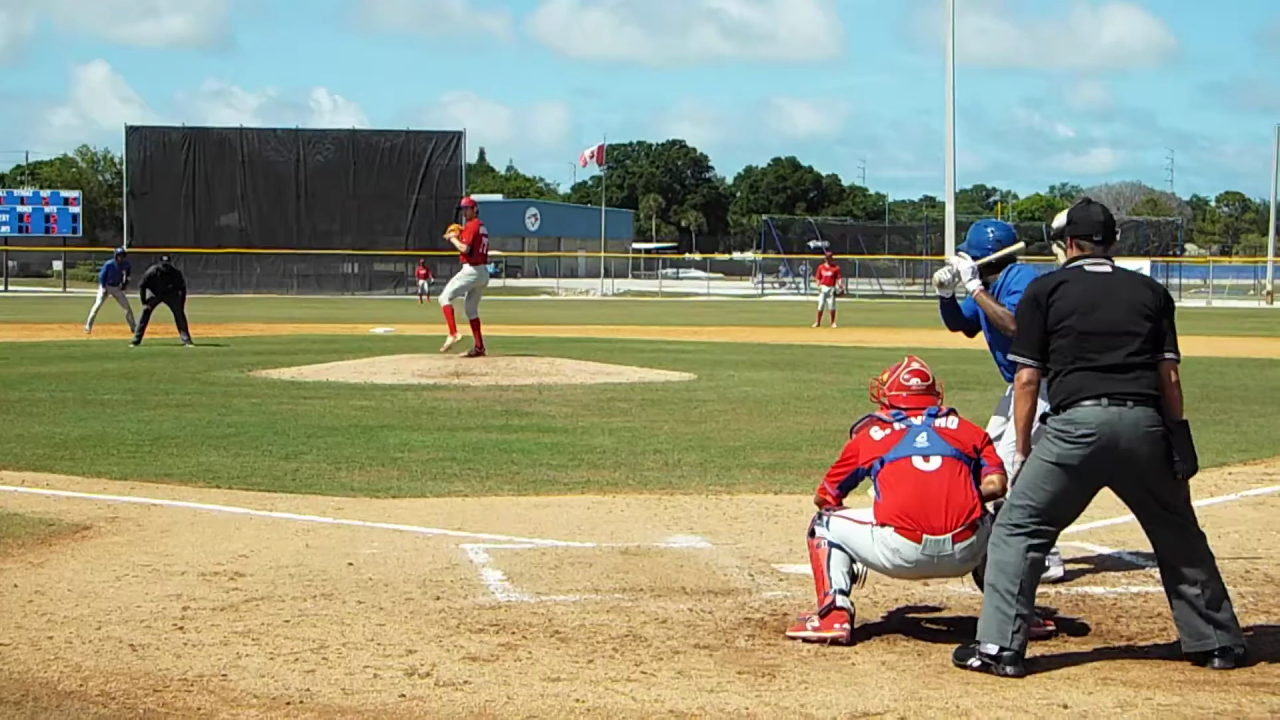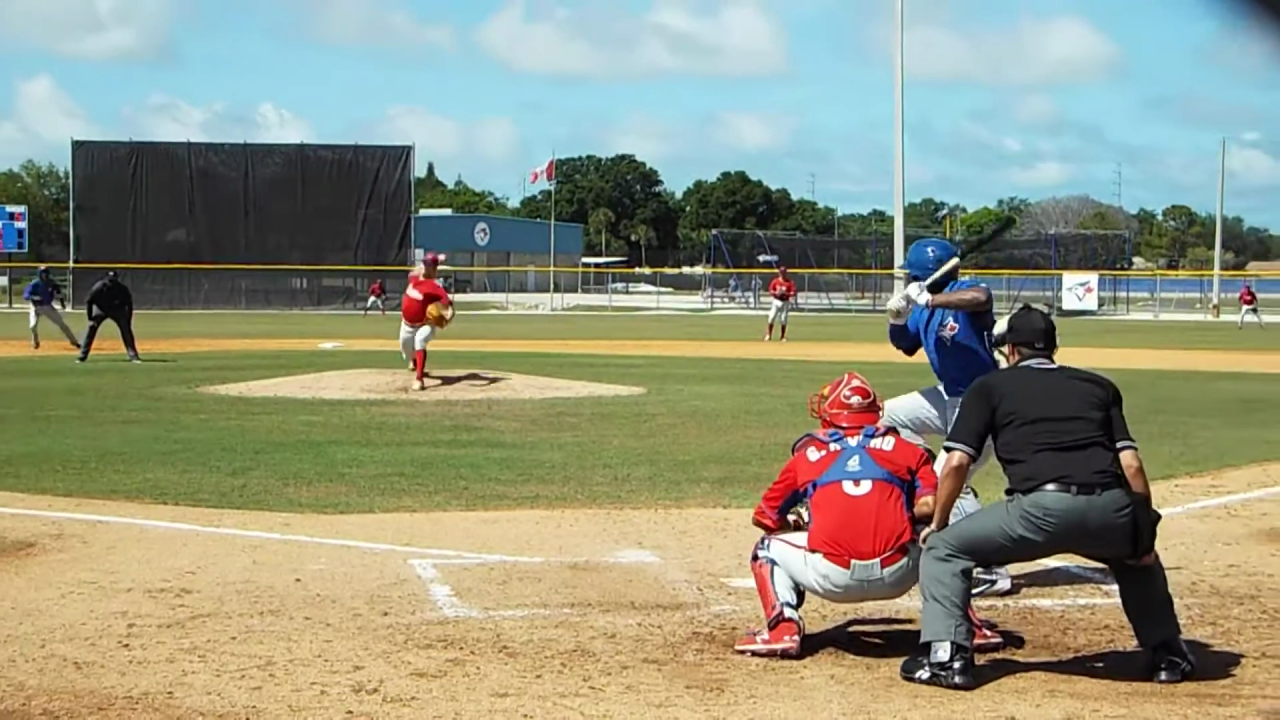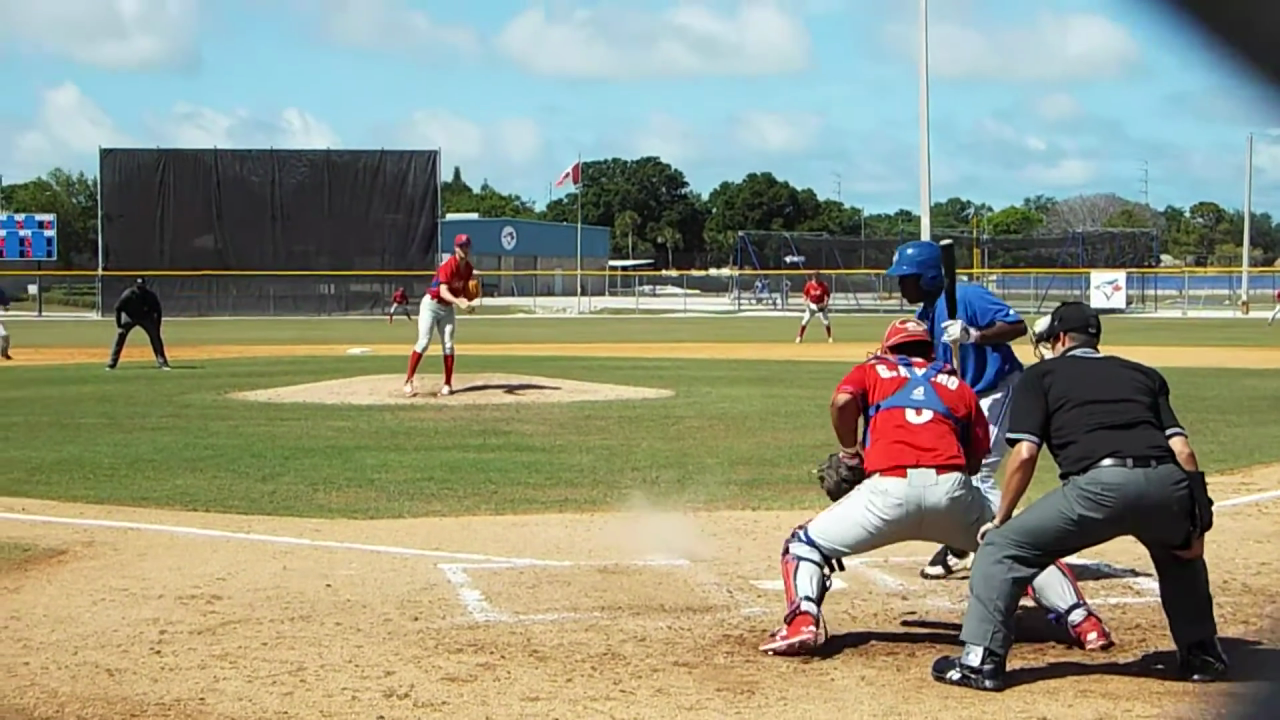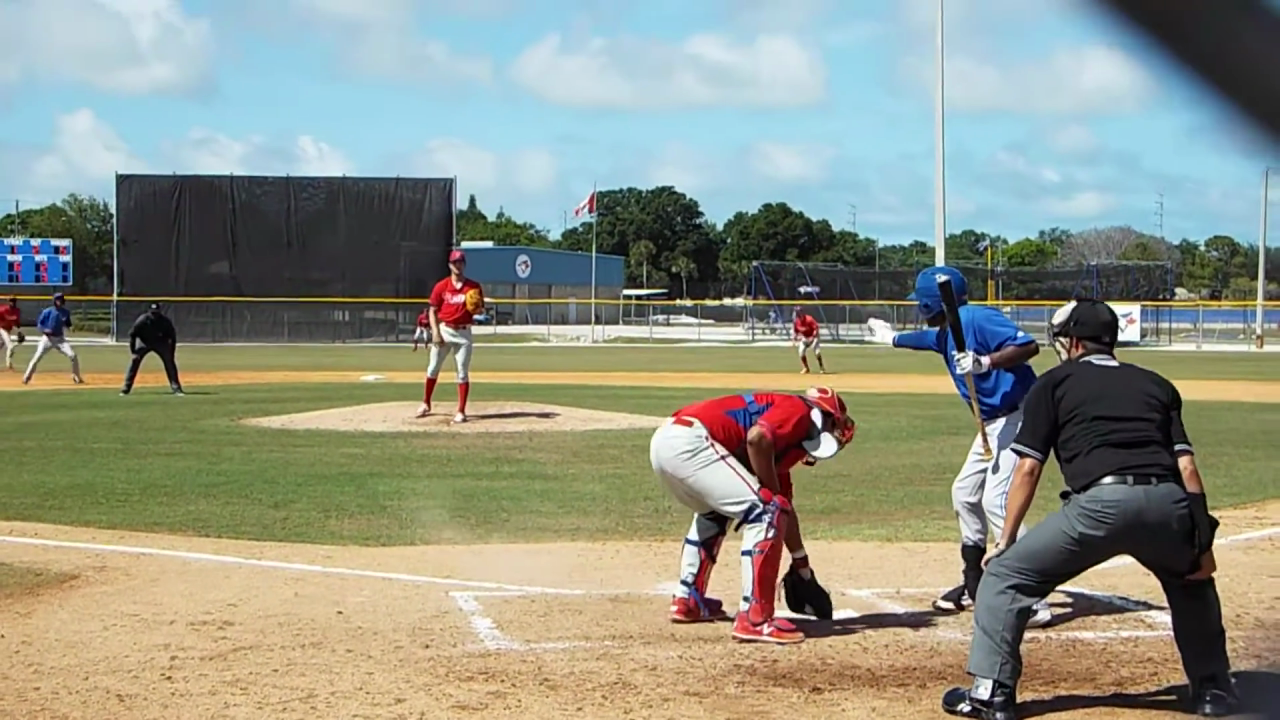
dt=1s
person 1, frame 1
left shoulder: (1045, 288)
right shoulder: (1151, 290)
left elbow: (1026, 380)
right elbow: (1169, 377)
left wrist: (1024, 452)
right wrist: (1176, 445)
left hip: (1076, 424)
right hip: (1143, 425)
left knee: (1018, 529)
right knee: (1177, 533)
left ankle: (999, 646)
right ankle: (1217, 642)
person 1, frame 2
left shoulder: (990, 386)
right shoulder: (1099, 385)
left elbow: (957, 462)
right elbow: (1131, 464)
left wrist: (937, 524)
right wrist: (1145, 531)
left hip: (1041, 508)
right hip: (1110, 510)
left knee: (943, 548)
right knee: (1137, 554)
left ankle: (947, 658)
right ankle: (1168, 654)
person 1, frame 3
left shoulder: (1040, 375)
right shoulder: (1144, 374)
left elbow: (1025, 455)
right elbow: (1182, 450)
left wrist: (1000, 519)
right wrist: (1195, 520)
left hip: (1099, 485)
right hip: (1167, 484)
left knee: (1001, 548)
right knee: (1180, 552)
left ankle: (980, 661)
right ankle: (1202, 655)
person 1, frame 4
left shoulder: (1054, 382)
right shoulder: (1156, 384)
left elbow: (1028, 467)
right elbow: (1187, 467)
left wrist: (1006, 539)
right wrist: (1201, 542)
left hip: (1100, 503)
right hip: (1168, 503)
left knee: (1005, 574)
right knee: (1191, 582)
person 2, frame 1
left shoulder: (1022, 278)
right shoulder: (986, 285)
left elbow: (1012, 325)
right elbow: (957, 323)
left wrist: (973, 286)
right wrist: (946, 293)
left hip: (1045, 384)
right hip: (1018, 386)
left knee: (1010, 461)
left ankle: (1045, 560)
person 2, frame 2
left shoulder: (962, 291)
right shoulder: (924, 306)
left elbow: (983, 299)
right elbow: (904, 345)
left wrist: (927, 299)
right wrist: (897, 318)
right hip: (950, 398)
right knee: (887, 416)
left ankle: (992, 574)
person 2, frame 3
left shoulder: (966, 296)
right shoulder: (926, 314)
left elbow: (1017, 326)
left wrist: (974, 335)
left hip: (997, 394)
left knee: (976, 474)
right ankle: (956, 546)
person 2, frame 4
left shoulder: (976, 317)
right shoulder: (947, 332)
left elbow: (1029, 346)
right elbow: (932, 338)
left wrist: (986, 362)
right wrist: (894, 338)
left hip: (1020, 417)
right hip: (994, 422)
left knee: (997, 501)
right knee: (965, 493)
left ankle: (1031, 602)
right ankle: (975, 585)
person 3, frame 1
left shoulder: (869, 433)
right shoulder: (967, 429)
left elbow: (824, 498)
right elbow: (995, 485)
left hip: (899, 547)
right hip: (963, 550)
left knee: (824, 524)
right knee: (993, 521)
left ankle: (833, 616)
person 3, frame 2
left shoulder: (807, 453)
right shoulder: (907, 449)
left elbow: (765, 519)
right elbow: (929, 507)
left wrist: (795, 527)
left hip: (833, 574)
right hip: (896, 572)
left knee: (768, 548)
left ankle: (783, 630)
person 3, frame 3
left shoulder: (872, 370)
right shoulder: (958, 385)
left elbow: (843, 401)
right elbow: (977, 456)
left wrist: (850, 451)
left hip: (891, 489)
right hip: (951, 489)
left knee: (804, 545)
left ankle: (801, 623)
right ankle: (1082, 622)
person 3, frame 4
left shoulder: (789, 444)
right shoulder: (799, 410)
right elbow: (756, 439)
left wrist: (800, 561)
right wrist: (771, 493)
left hip: (666, 440)
right hip: (689, 442)
left knee: (714, 511)
right knee: (766, 511)
left ankle: (687, 601)
right ankle: (755, 619)
